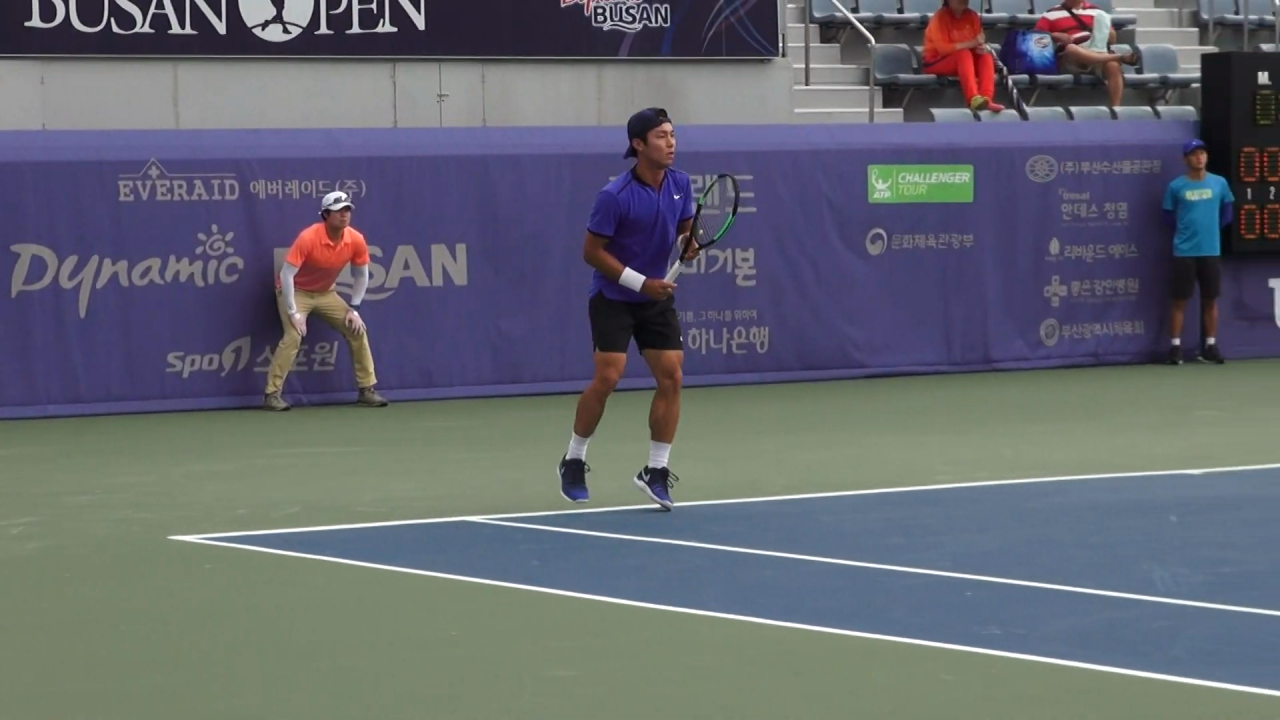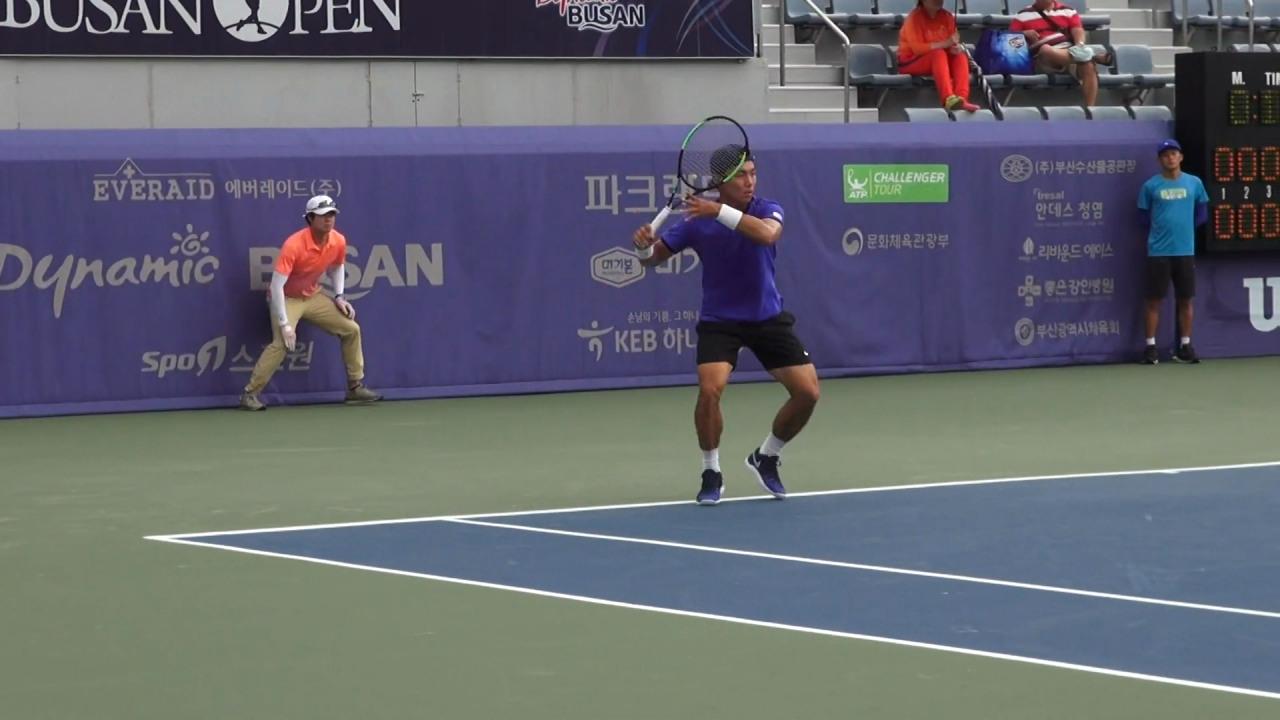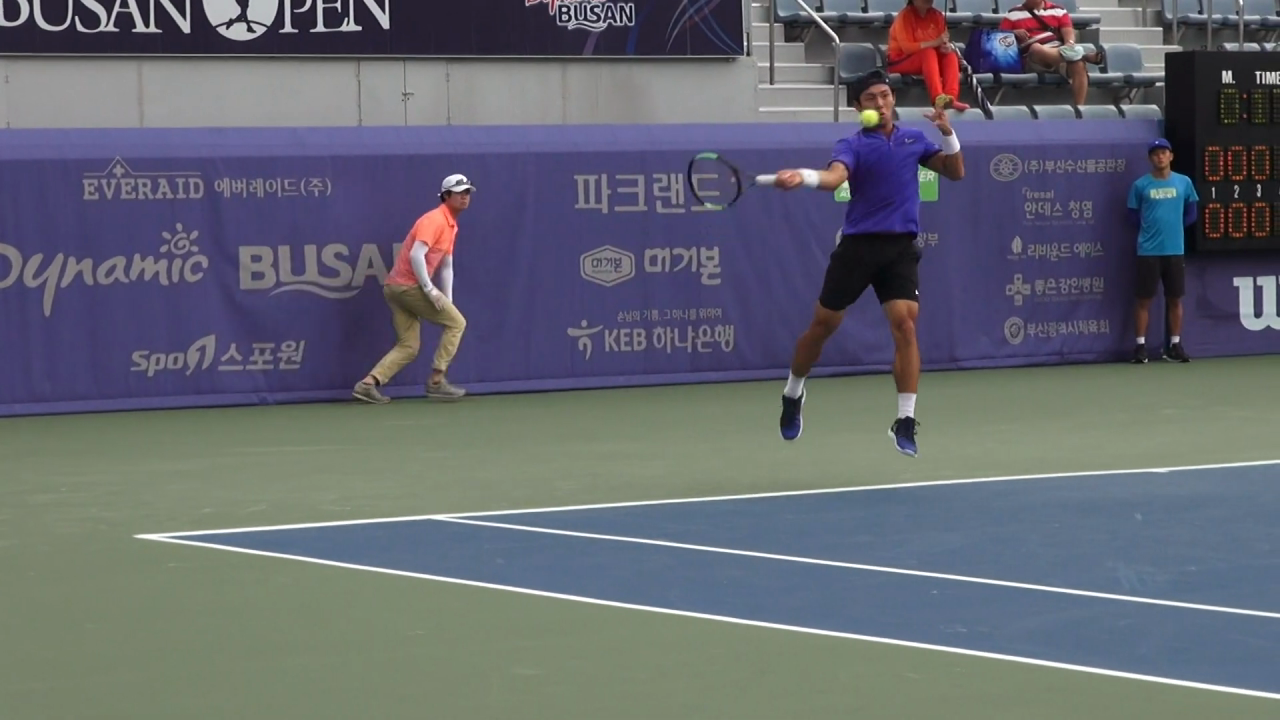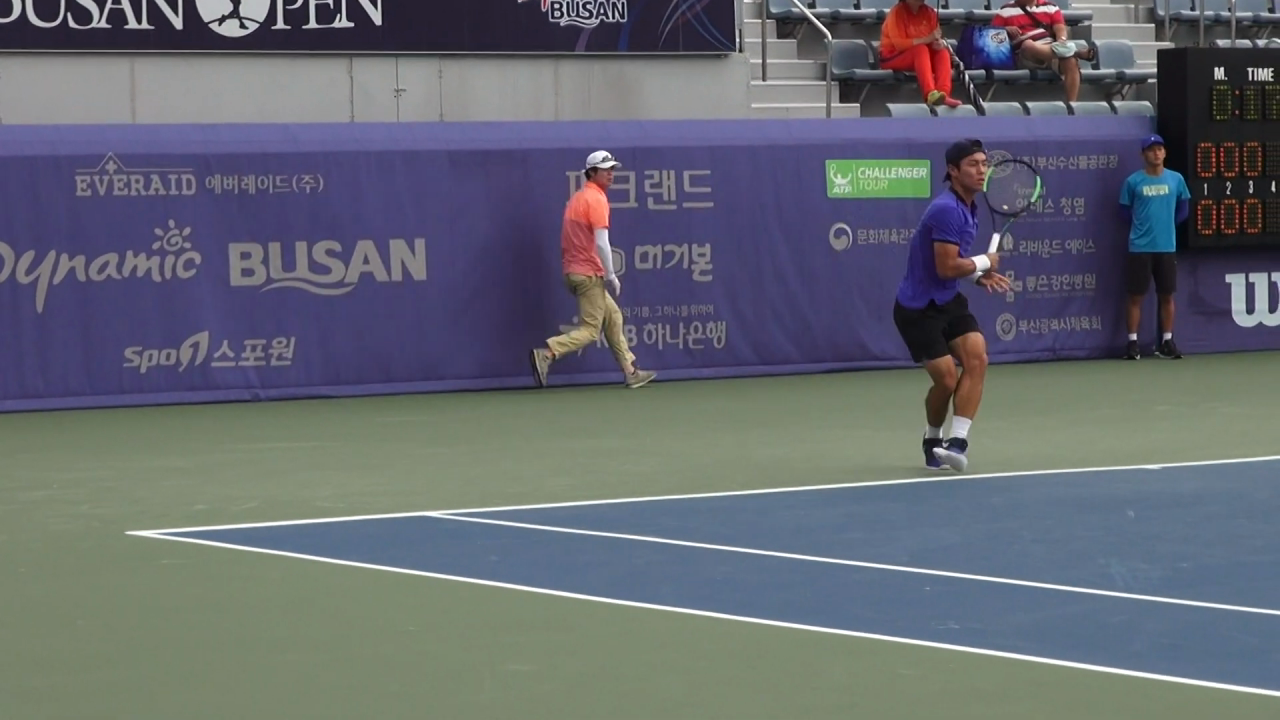
dt=0.5s
person 1, frame 1
left shoulder: (680, 184)
right shoulder: (614, 195)
left elbow: (685, 229)
right elbow: (591, 252)
left wrist: (688, 246)
right wrist: (639, 282)
left hip: (656, 297)
right hip: (612, 298)
left knee: (671, 380)
right knee: (607, 380)
left ankle: (656, 470)
right ankle: (573, 461)
person 1, frame 2
left shoulder: (768, 209)
right shoulder: (696, 223)
left elbow: (768, 236)
right elbow: (652, 257)
left wrist: (721, 211)
right wrist: (644, 244)
left hip: (768, 318)
right hip: (718, 322)
left knee: (808, 392)
right knee: (710, 389)
left ankle: (766, 456)
right ankle: (711, 472)
person 1, frame 3
left shoulder: (913, 139)
right shoulder: (851, 145)
left elbow: (955, 173)
right elbow: (833, 177)
left wrist: (948, 133)
right wrist: (802, 177)
left hip: (900, 249)
right hip: (858, 246)
left knee: (904, 326)
right knee: (822, 326)
left ankle: (905, 421)
right ankle: (793, 396)
person 1, frame 4
left shoulder: (969, 208)
right shoulder: (944, 209)
right elbow: (947, 267)
left wrist: (984, 272)
right wrist: (987, 262)
left hip: (949, 301)
right hip: (917, 307)
left knee: (976, 356)
right knee: (948, 379)
left ankle: (954, 442)
right ankle: (933, 439)
person 2, frame 1
left shoulder: (1220, 183)
right shoulder: (1176, 186)
left elbow: (1227, 213)
right elbow: (1170, 216)
left wrist: (1210, 228)
right wrist: (1187, 229)
left hip: (1211, 251)
right hip: (1184, 252)
left knee: (1210, 300)
right knee: (1180, 301)
left ankle: (1210, 346)
right ankle: (1175, 346)
person 2, frame 2
left shoulder: (1194, 183)
right shoulder: (1150, 186)
left elbow: (1202, 213)
right elbow: (1144, 215)
left wrist: (1184, 227)
right wrist: (1161, 229)
left hip: (1185, 251)
right hip: (1158, 252)
left knee: (1185, 300)
right knee: (1154, 300)
left ankle: (1185, 346)
right ankle: (1151, 346)
person 2, frame 3
left shoulder: (1184, 182)
right shoulder: (1140, 185)
left elbow: (1191, 213)
right elbow: (1133, 215)
left wrist: (1173, 227)
right wrist: (1151, 228)
left hip: (1175, 250)
right hip: (1148, 251)
left knee: (1175, 299)
right knee: (1144, 299)
left ankle: (1175, 345)
right ankle: (1140, 345)
person 2, frame 4
left shoulder: (1176, 179)
right shoulder: (1133, 181)
left elbow: (1183, 210)
right elbow: (1125, 211)
left wrist: (1166, 223)
right wrist: (1141, 225)
left hip: (1167, 247)
right hip: (1139, 248)
left knee: (1167, 296)
right knee: (1135, 296)
left ankle: (1167, 342)
right ankle: (1132, 342)
person 3, frame 1
left shoulder: (356, 240)
right shoulder: (308, 238)
left elbow: (362, 276)
right elbow: (286, 275)
left wrist: (354, 309)
right wrist: (294, 313)
left hip: (326, 292)
right hip: (296, 291)
left knee: (357, 330)
right knee: (293, 336)
left ankle: (367, 389)
right ankle: (272, 394)
person 3, frame 2
left shoulder: (339, 241)
right shoulder: (294, 244)
left elbow: (337, 267)
right elbow: (277, 286)
left wrist: (339, 296)
right wrist: (284, 324)
left hip: (313, 296)
right hip: (286, 298)
left knee: (351, 329)
right knee: (282, 343)
left ankle: (355, 387)
right ankle: (250, 393)
person 3, frame 3
left shoulder: (452, 227)
right shoulder: (434, 219)
left elbow: (446, 266)
right elbow: (416, 255)
left wrist: (448, 301)
right wrist: (430, 290)
left hip: (401, 288)
right hip: (408, 286)
left knee: (409, 347)
right knee: (456, 323)
left ankle: (368, 385)
right ankle: (436, 380)
person 3, frame 4
left shoulder: (579, 196)
right shoulder: (596, 200)
right elbow: (601, 243)
right wrist: (611, 276)
left hip: (575, 272)
right hip: (587, 273)
left knee: (613, 317)
right knee: (590, 329)
left ankle: (630, 372)
right ankle: (545, 353)
